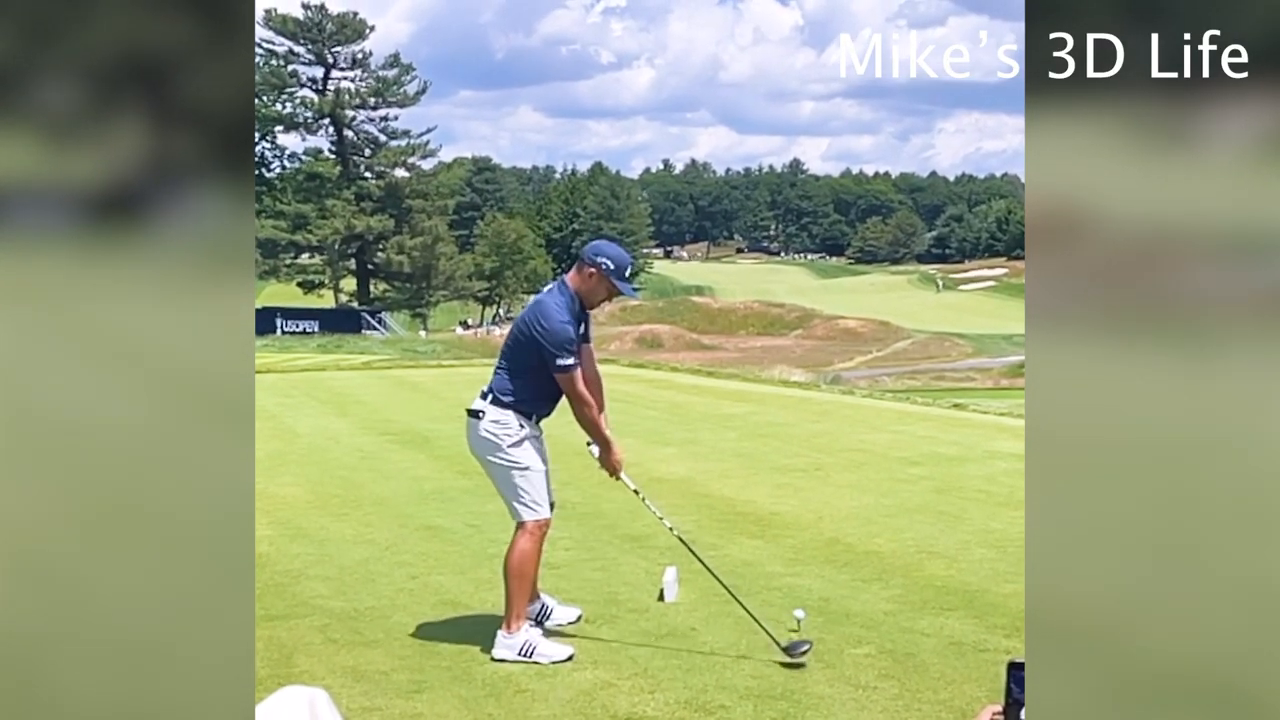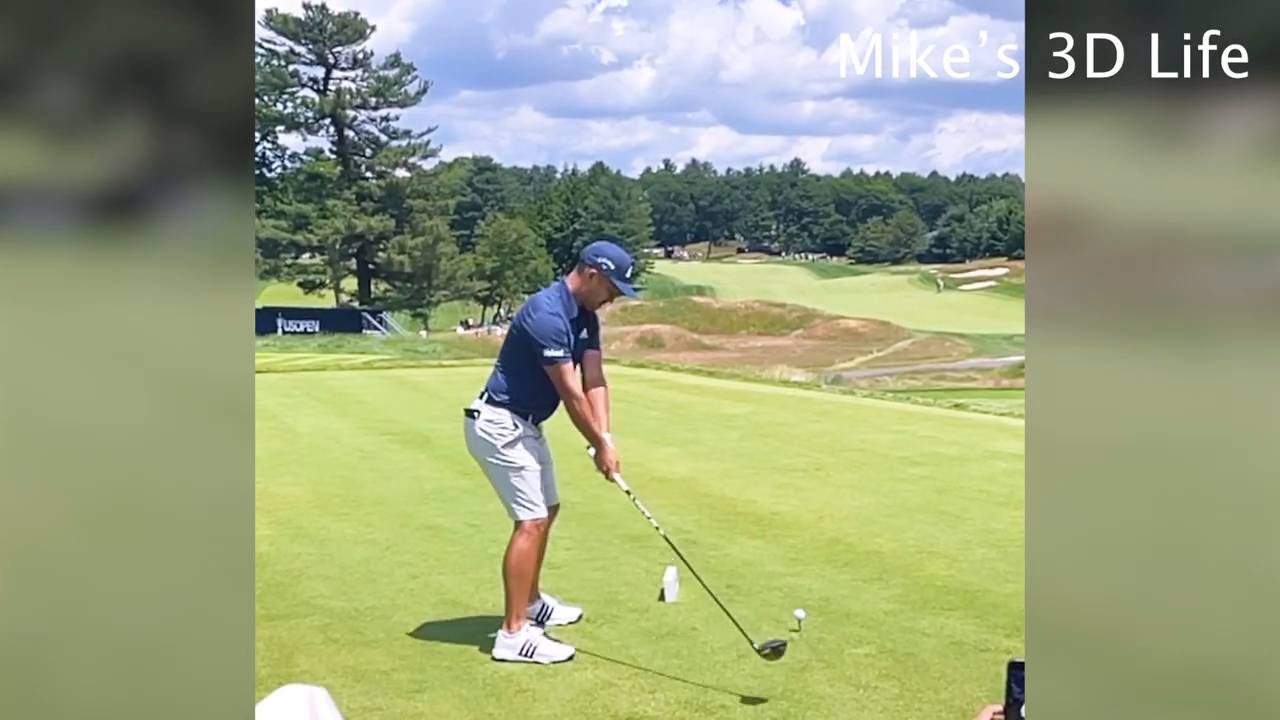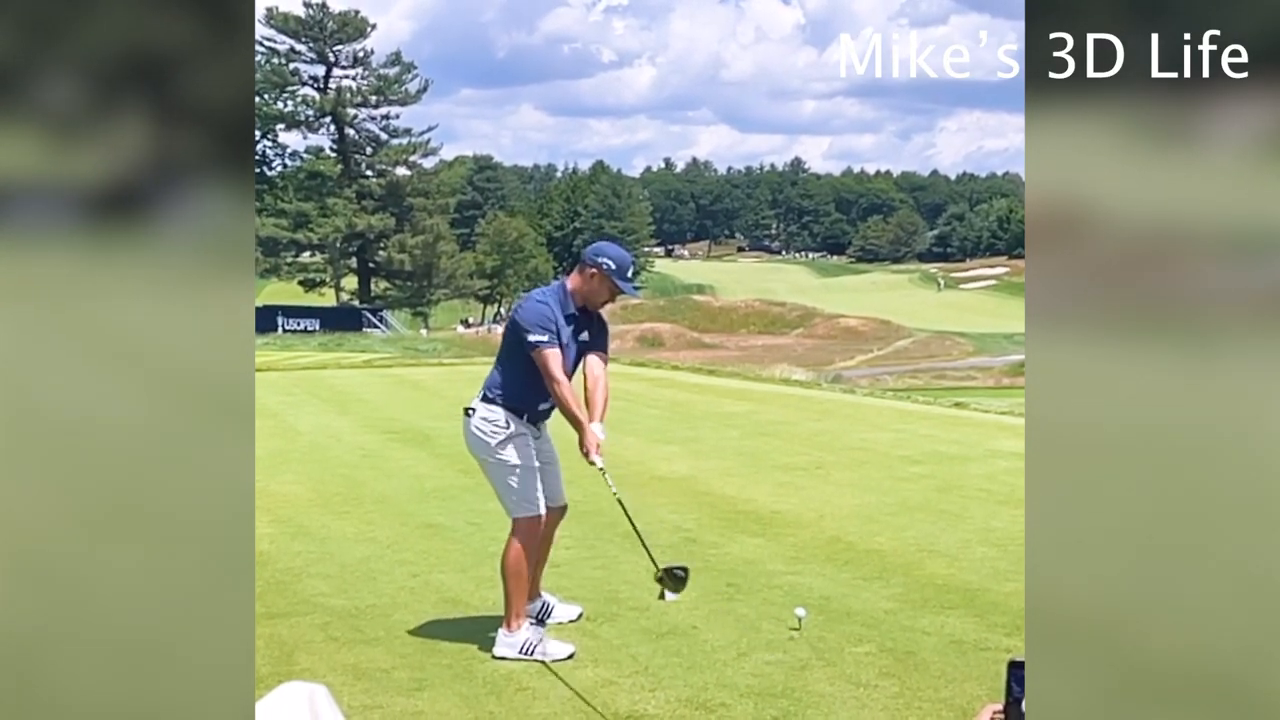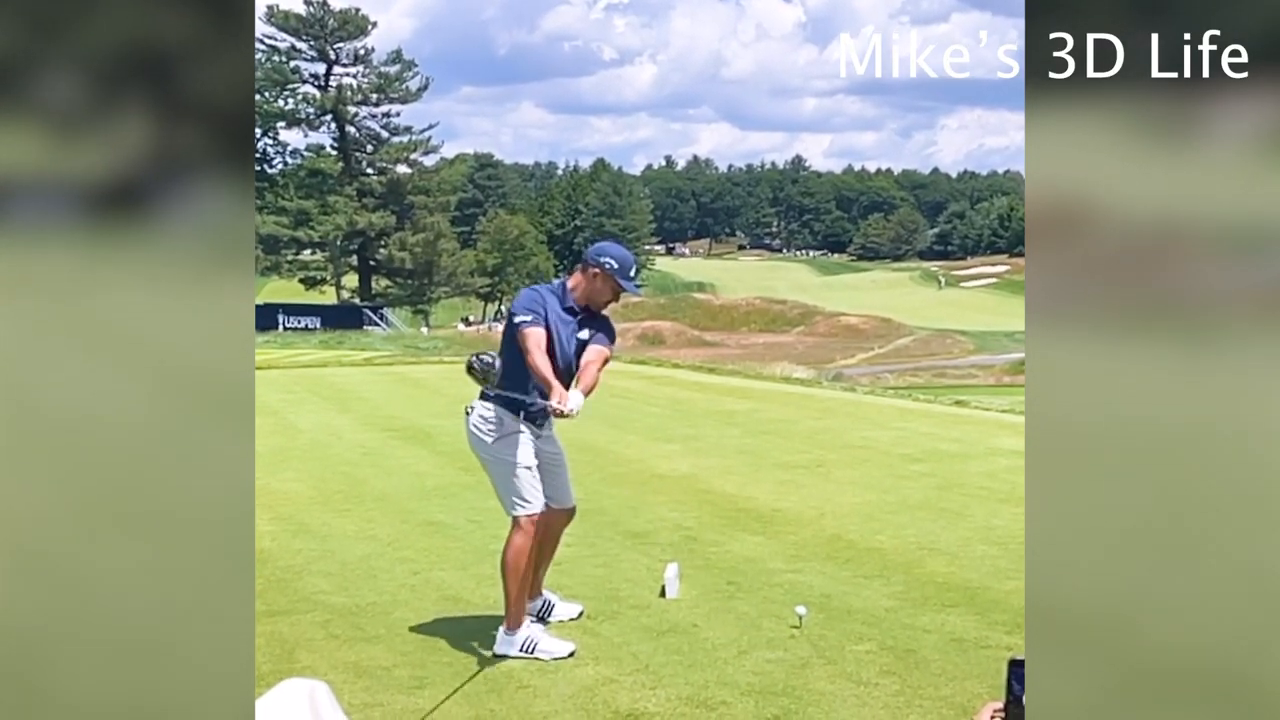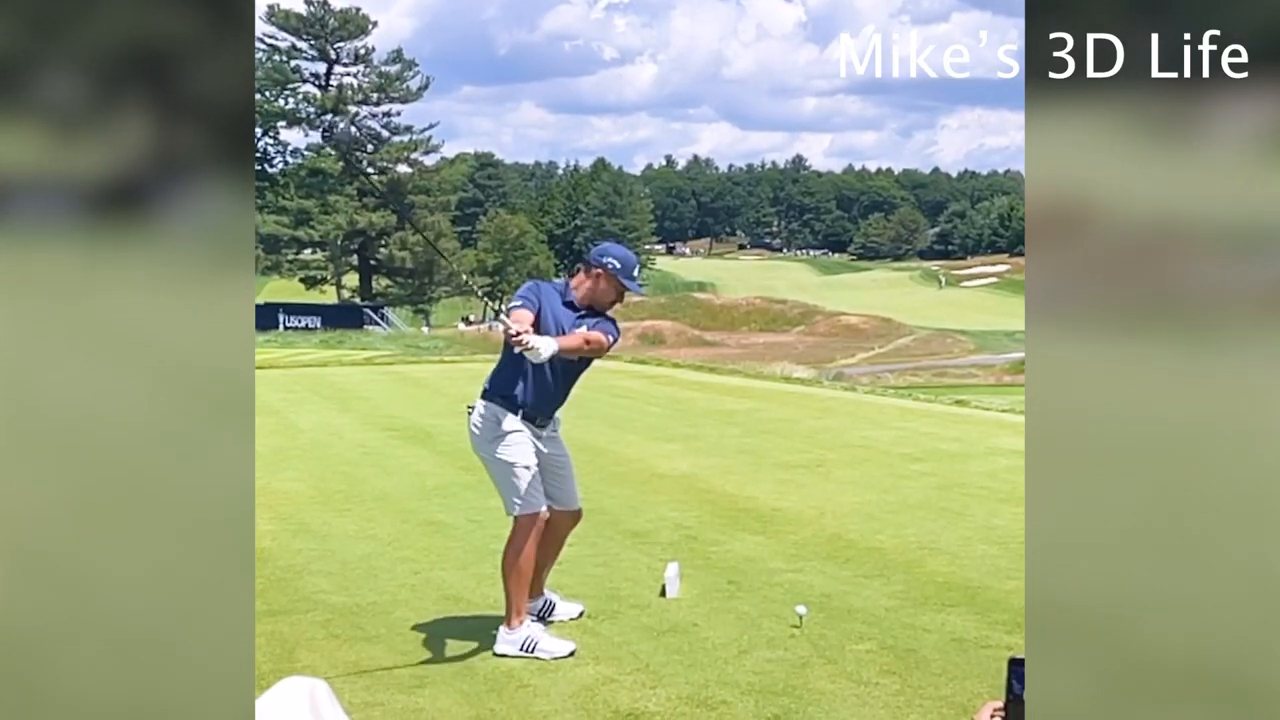
dt=0.2s
person 1, frame 1
left shoulder: (574, 307)
right shoulder: (554, 317)
left elbow: (590, 373)
right elbow: (577, 394)
left wrist: (605, 434)
right wrist: (606, 445)
left hip: (520, 424)
right hip: (503, 425)
left knee: (539, 512)
right knee: (533, 521)
left ankle: (531, 602)
right ankle: (512, 634)
person 1, frame 2
left shoulder: (585, 317)
right shoulder: (547, 313)
left elbow: (594, 378)
right elbow: (568, 390)
left wrist: (605, 436)
right wrist: (600, 444)
left hip: (525, 425)
right hip: (500, 425)
left knee: (546, 511)
right knee: (531, 521)
left ankle: (532, 602)
right ankle: (513, 634)
person 1, frame 3
left shoulder: (594, 324)
right shoulder: (538, 306)
left elbow: (596, 374)
right elbow: (553, 375)
left wrist: (596, 426)
right wrist: (583, 428)
left hip: (532, 424)
right hip: (499, 423)
left knee: (552, 510)
right knee: (529, 518)
left ankle: (532, 600)
right ankle: (513, 633)
person 1, frame 4
left shoulder: (601, 326)
right shoulder: (535, 298)
left elbow: (593, 363)
right elbow: (533, 350)
left wrist: (576, 394)
right wrist: (552, 386)
left hip: (539, 424)
right hip: (501, 420)
left knee: (560, 510)
right knee: (528, 516)
left ankle: (533, 598)
right ankle: (514, 631)
person 1, frame 5
left shoulder: (605, 326)
right shoulder: (537, 292)
left elbow: (587, 343)
right elbow: (518, 326)
left wrist: (551, 345)
right wrist: (522, 335)
left hip: (544, 425)
right hip: (502, 419)
left knee: (567, 513)
right knee: (530, 516)
left ankle: (534, 598)
right ankle: (515, 629)
